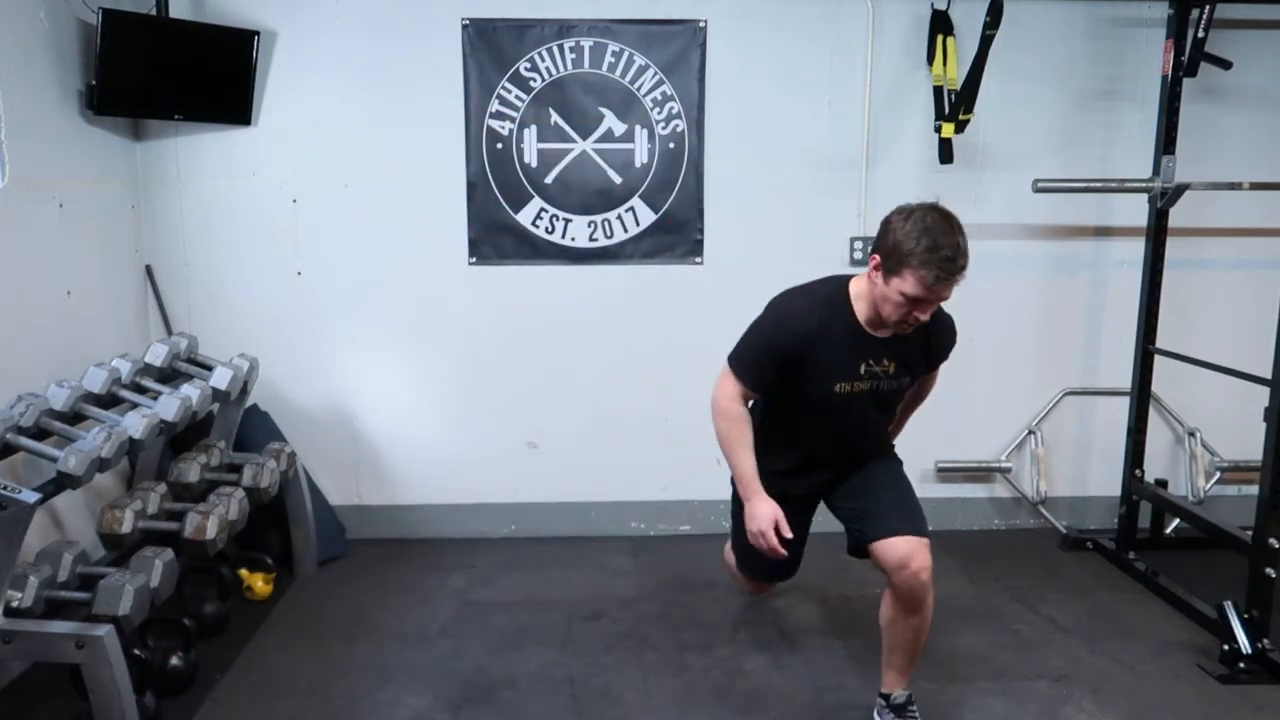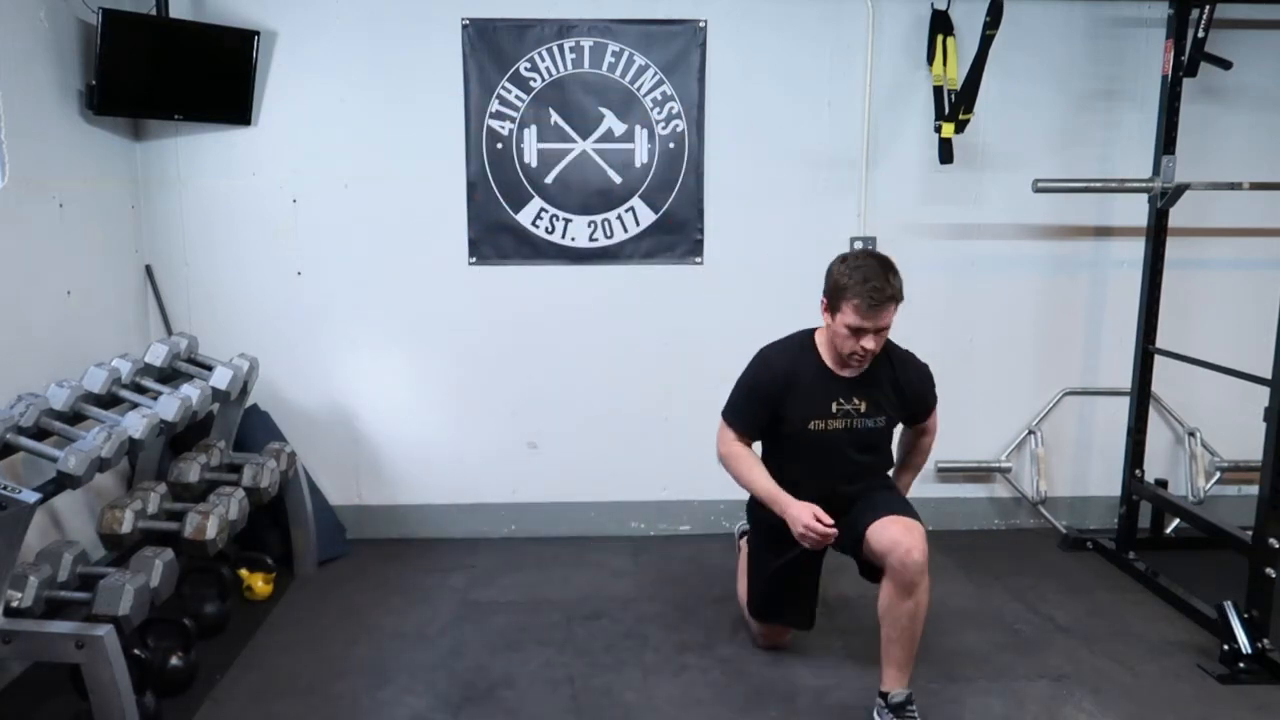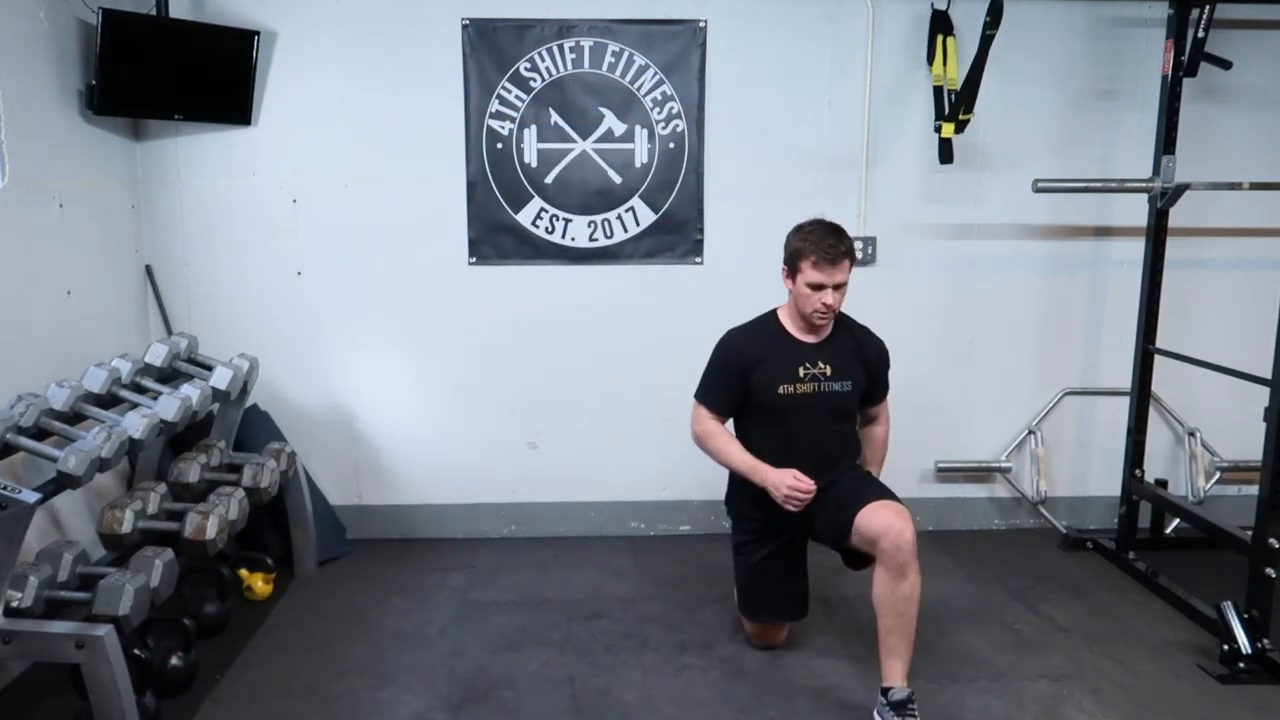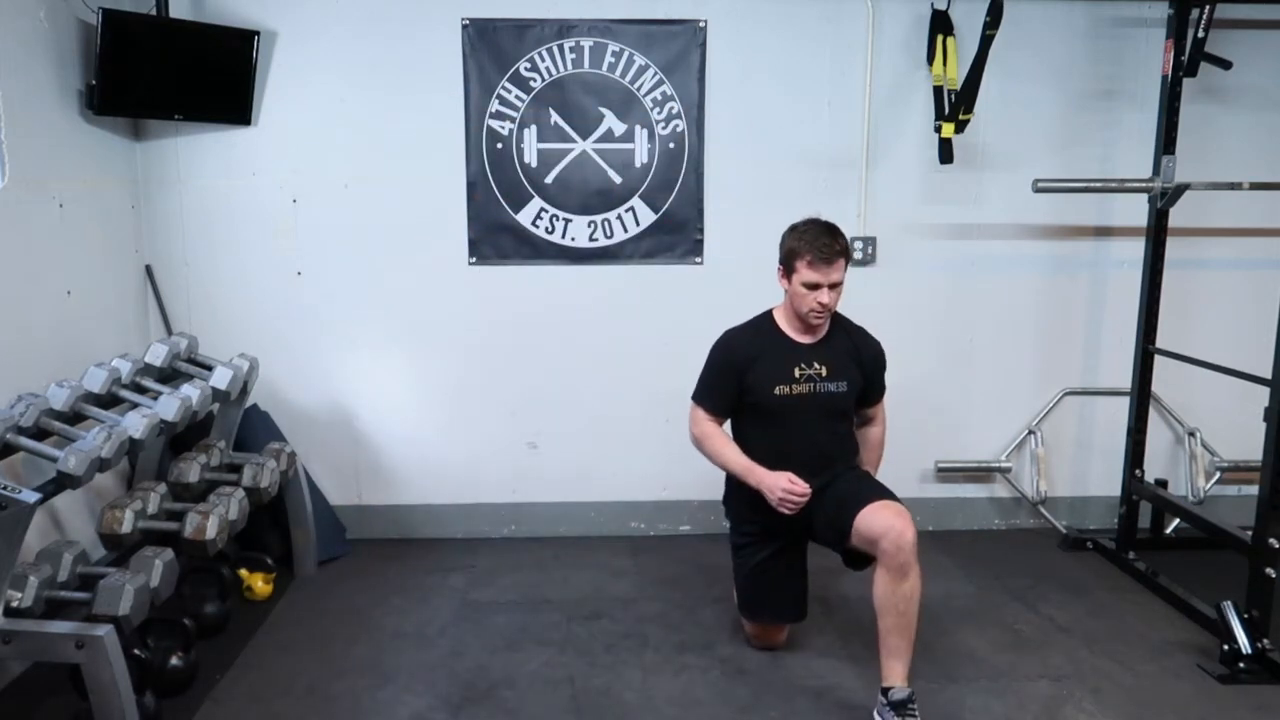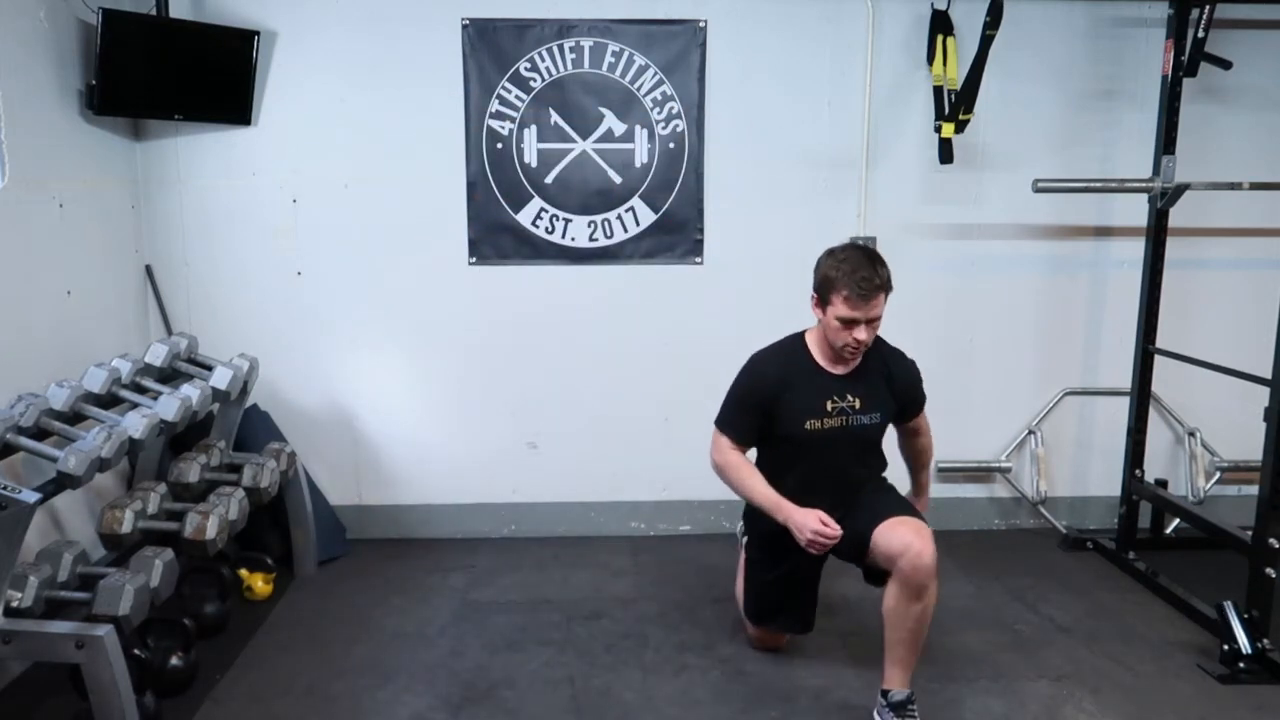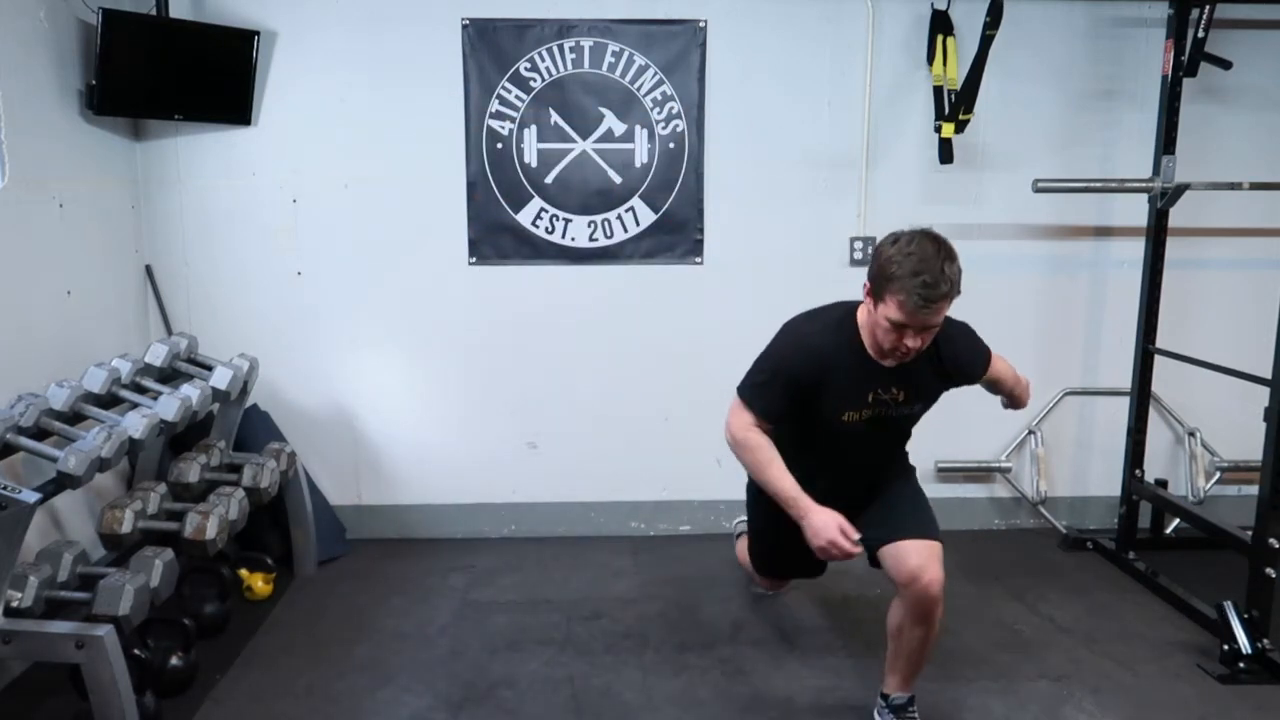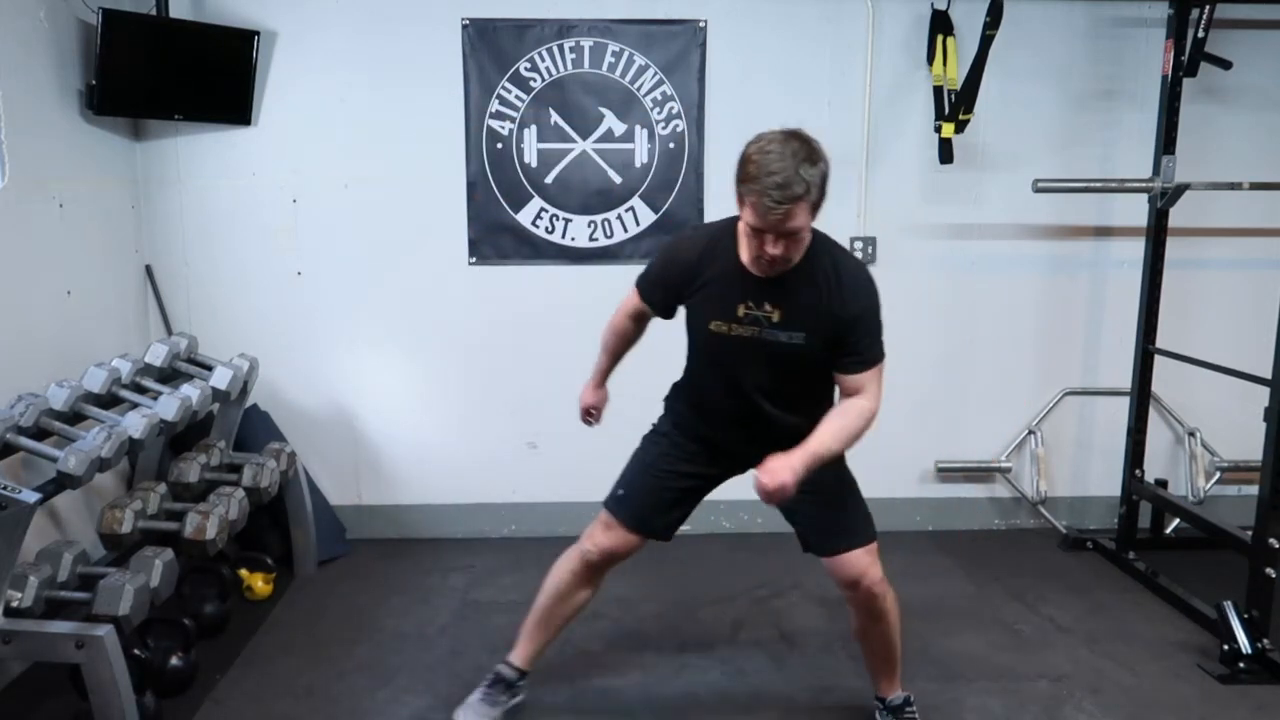
dt=0.4s
person 1, frame 1
left shoulder: (936, 331)
right shoulder: (797, 316)
right elbow: (728, 395)
right wrist: (754, 497)
left hip: (864, 460)
right hip: (780, 463)
left knee: (913, 567)
right knee: (756, 580)
right ankle: (745, 538)
person 1, frame 2
left shoulder: (908, 373)
right shoulder: (776, 367)
left elbow: (921, 434)
right elbow: (731, 445)
left wrist: (896, 497)
right wrist: (787, 507)
left hip: (864, 497)
right hip: (789, 508)
left knee: (909, 550)
right knee: (769, 634)
right ankle: (752, 540)
person 1, frame 3
left shoulder: (864, 346)
right shoulder: (743, 345)
left elbow: (874, 420)
right elbow: (704, 426)
left wrist: (864, 490)
right wrist: (768, 476)
left hip: (837, 481)
right hip: (763, 497)
left knee: (898, 533)
right knee: (765, 635)
right ankle: (756, 573)
person 1, frame 4
left shoulder: (861, 347)
right shoulder: (739, 346)
right elbow: (702, 426)
left wrist: (861, 495)
right wrist: (763, 479)
left hip: (835, 482)
right hip: (763, 498)
left knee: (898, 534)
right knee: (765, 636)
right ankle: (753, 572)
person 1, frame 5
left shoulder: (895, 368)
right shoulder: (770, 370)
left elbow: (914, 430)
right elbow: (724, 454)
left wrist: (919, 494)
right wrist: (789, 516)
left hip: (860, 498)
right hip: (782, 511)
left knee: (917, 553)
right knee: (768, 637)
right ankle: (747, 551)
person 1, frame 6
left shoulder: (955, 346)
right shoulder: (807, 342)
left elbow: (998, 373)
right elbow: (743, 428)
left wrist: (1019, 395)
right wrist: (806, 511)
left hip: (882, 475)
right hip: (795, 478)
left knee: (924, 581)
right knee: (777, 571)
right ankle: (750, 536)
person 1, frame 7
left shoulder: (845, 282)
right shoulder: (688, 257)
left elbow: (862, 396)
right elbow: (636, 311)
left wrist: (802, 461)
right wrist: (597, 380)
left hip: (793, 437)
right hip: (693, 425)
left knee: (860, 573)
right knee: (602, 547)
